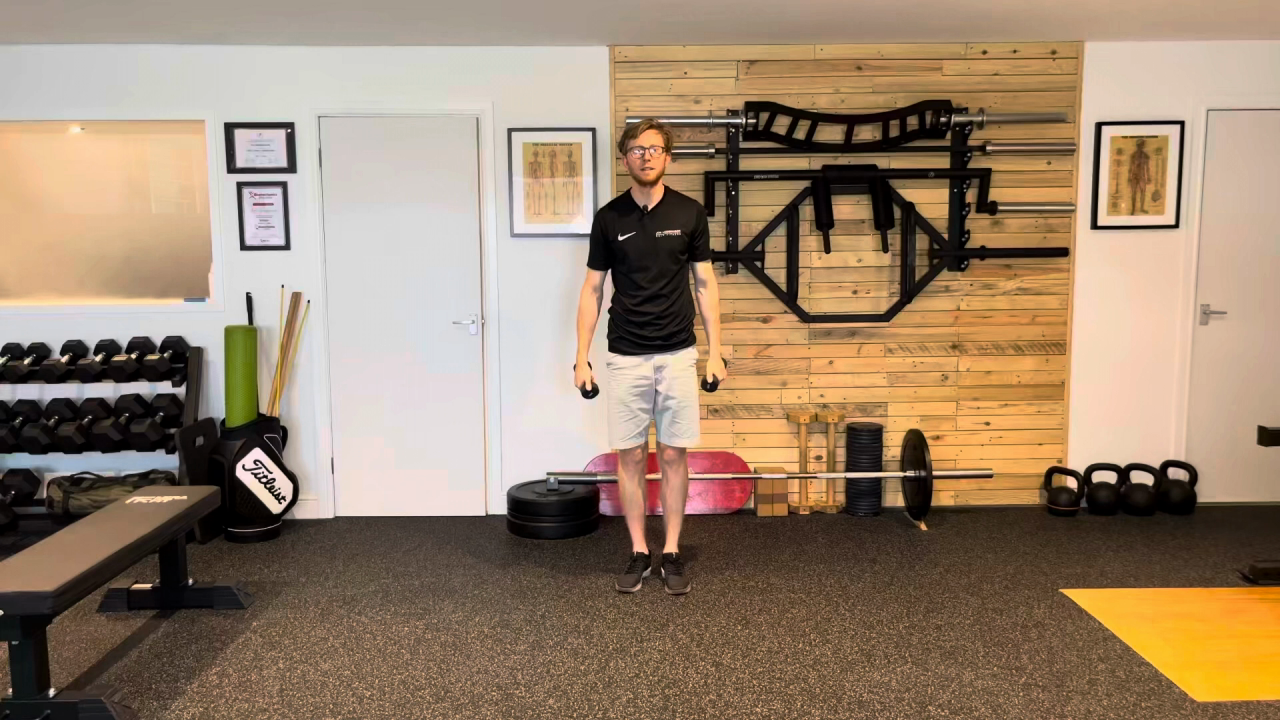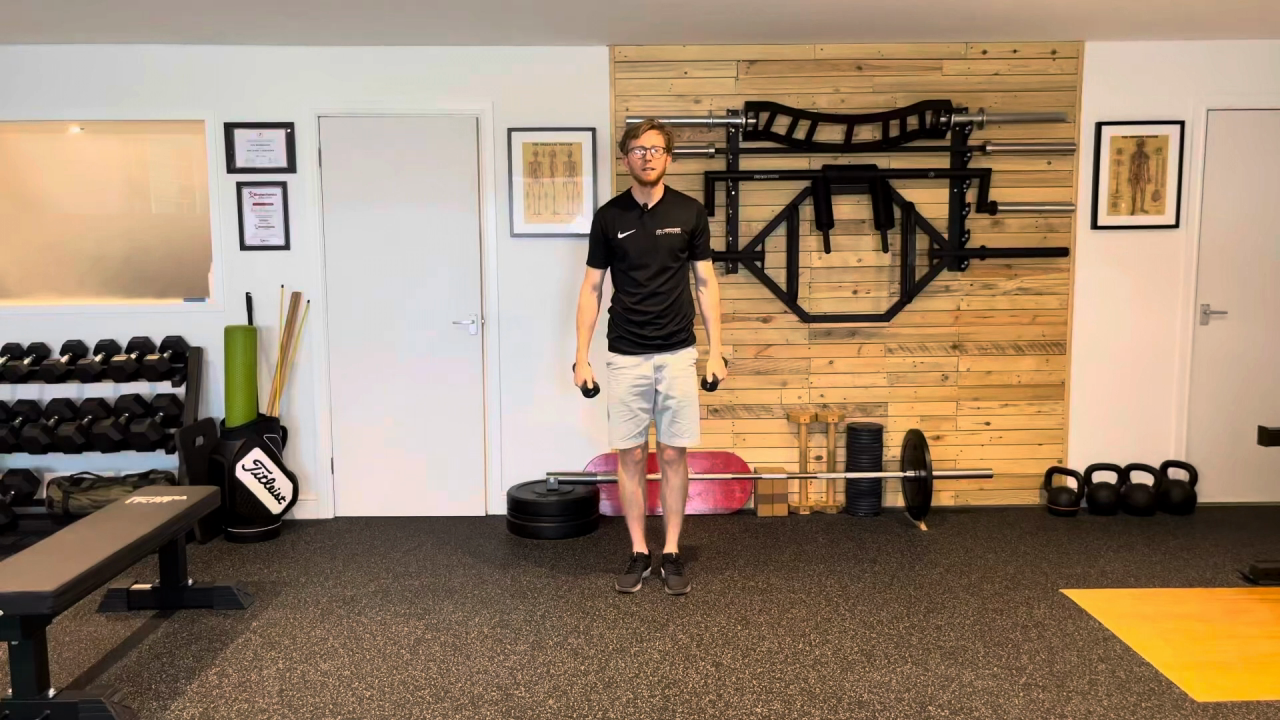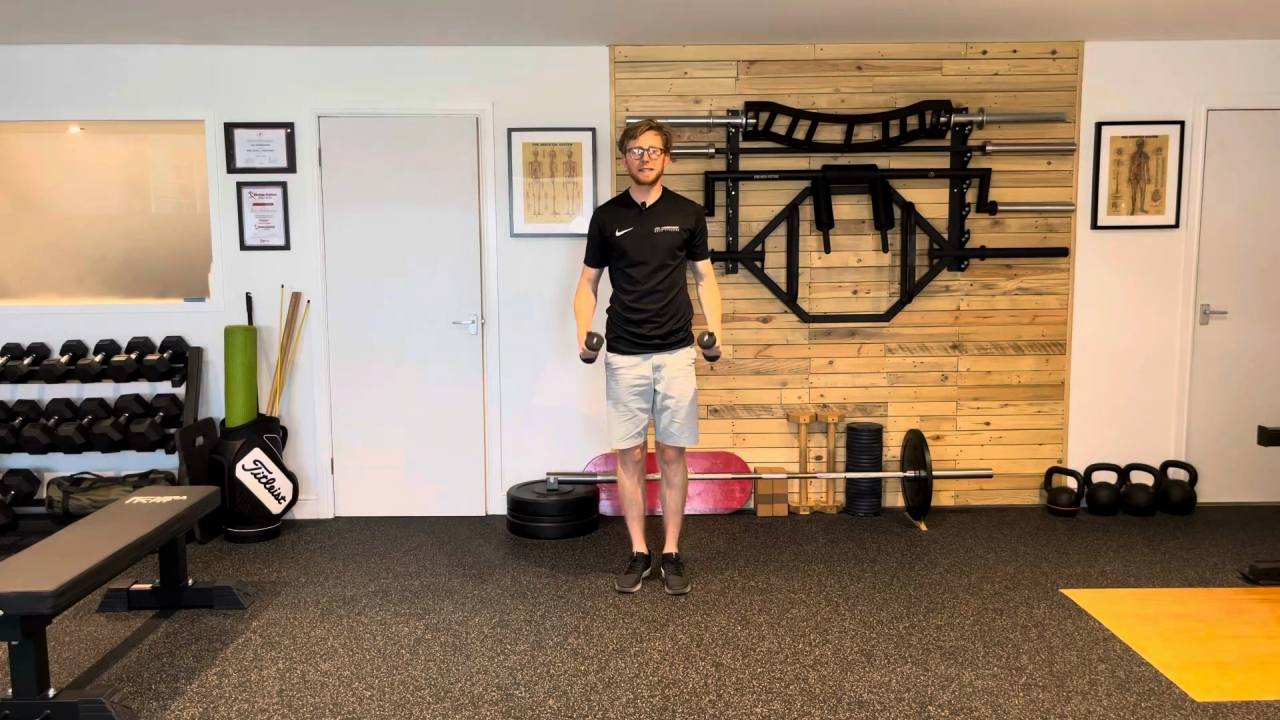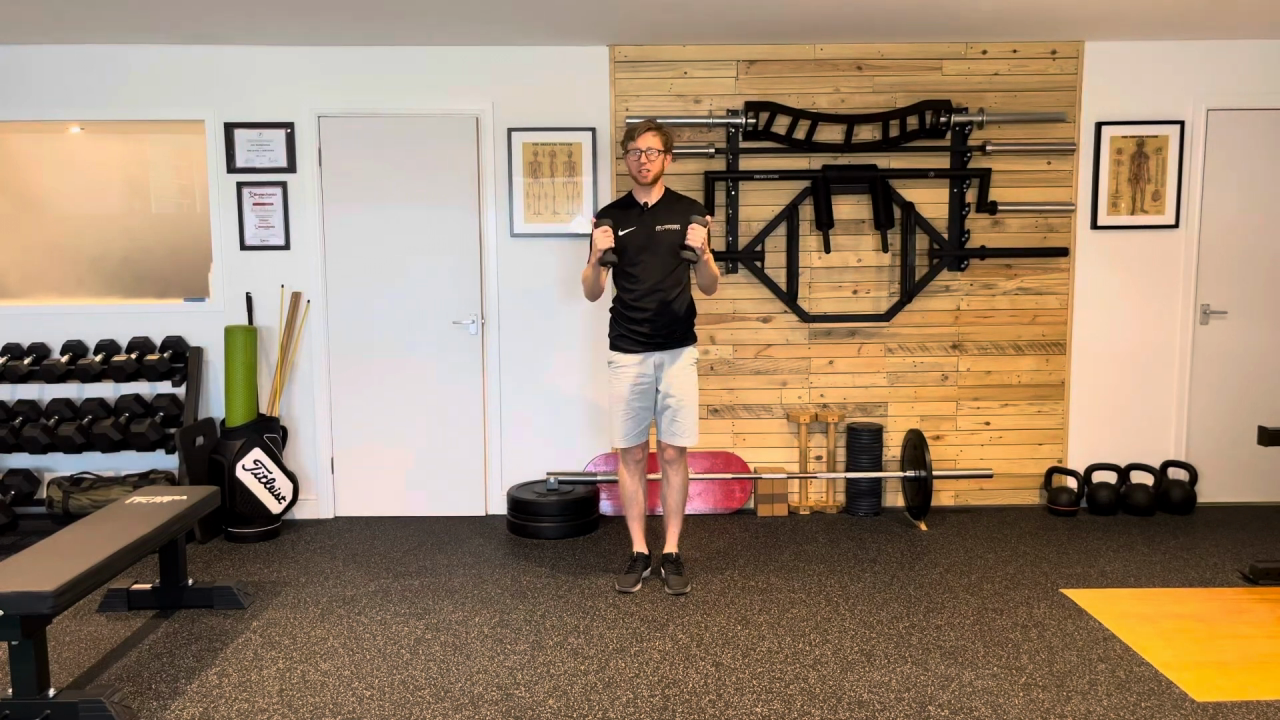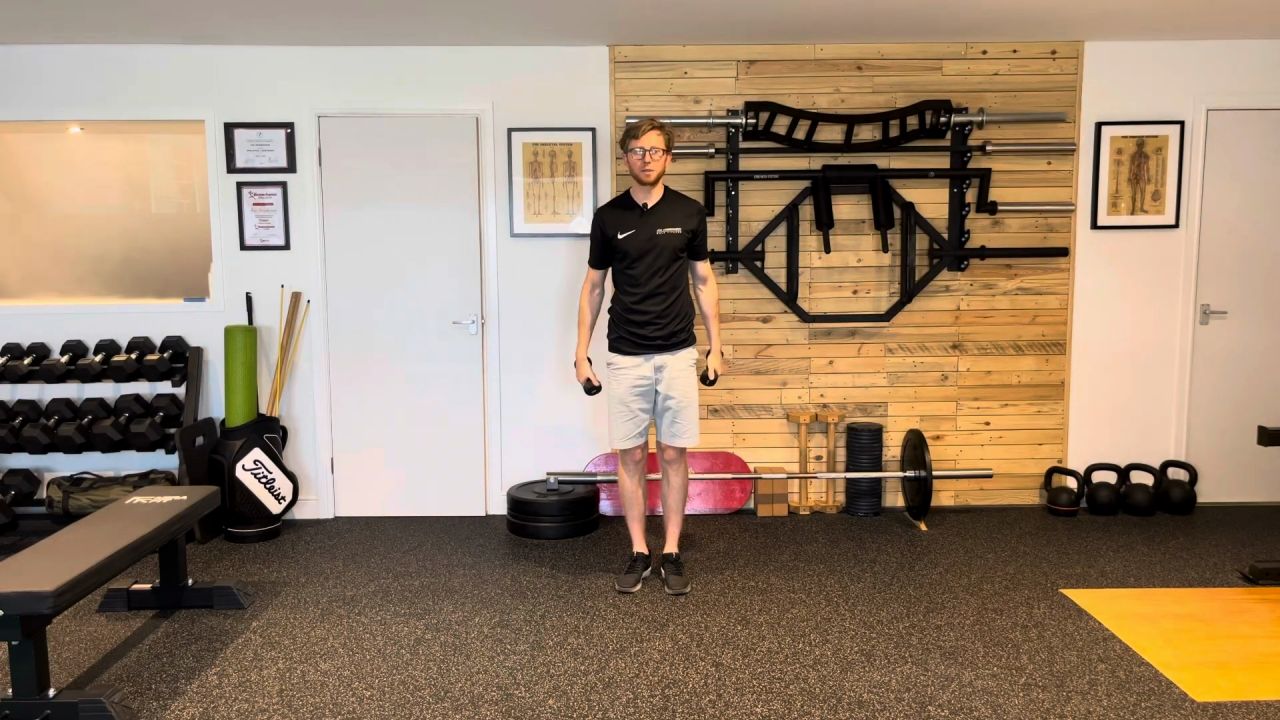
dt=1s
person 1, frame 1
left shoulder: (689, 213)
right shoulder: (609, 217)
left elbow: (705, 284)
right elbow: (593, 289)
left wrist: (715, 351)
right wrist: (581, 357)
left hip: (678, 354)
right hip: (626, 357)
left knee: (674, 454)
right knee: (631, 455)
left ankle: (672, 553)
right ankle: (639, 553)
person 1, frame 2
left shoulder: (690, 212)
right shoulder: (608, 216)
left elbow: (705, 282)
right elbow: (592, 287)
left wrist: (716, 350)
right wrist: (581, 356)
left hip: (678, 353)
right hip: (625, 356)
left knee: (673, 454)
right knee: (630, 455)
left ankle: (671, 553)
right ankle: (638, 552)
person 1, frame 3
left shoulder: (688, 213)
right shoulder: (606, 216)
left elbow: (704, 277)
right elbow: (588, 283)
left wrist: (715, 326)
right wrist: (582, 329)
left hip: (676, 353)
right hip: (624, 356)
left knee: (672, 454)
right knee: (629, 455)
left ankle: (671, 553)
right ankle: (638, 552)
person 1, frame 4
left shoulder: (689, 211)
right shoulder: (610, 216)
left elbow: (708, 286)
right elbow: (592, 291)
left wrist: (703, 254)
right wrist: (597, 258)
left hip: (677, 350)
right hip: (627, 353)
left knee: (673, 452)
right knee: (631, 452)
left ankle: (671, 553)
right ankle: (638, 552)
person 1, frame 5
left shoulder: (689, 212)
right shoulder: (608, 216)
left elbow: (704, 280)
right elbow: (593, 287)
left wrist: (716, 345)
right wrist: (581, 352)
left hip: (678, 354)
right hip: (626, 356)
left knee: (674, 454)
right knee: (631, 455)
left ankle: (672, 553)
right ankle: (639, 552)
